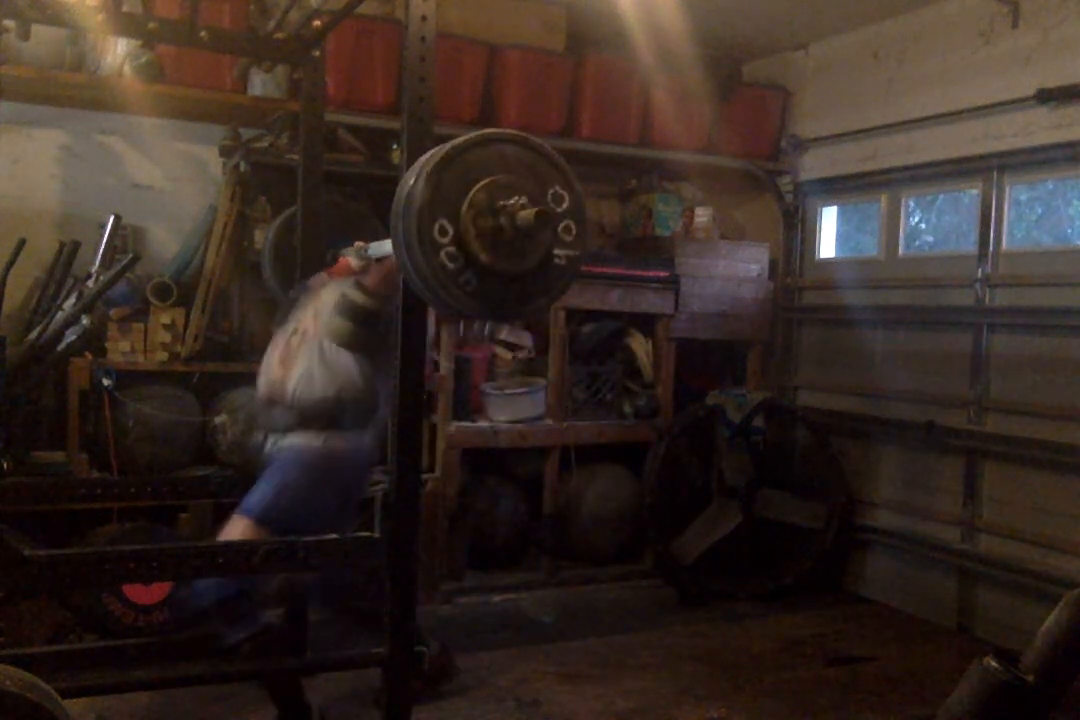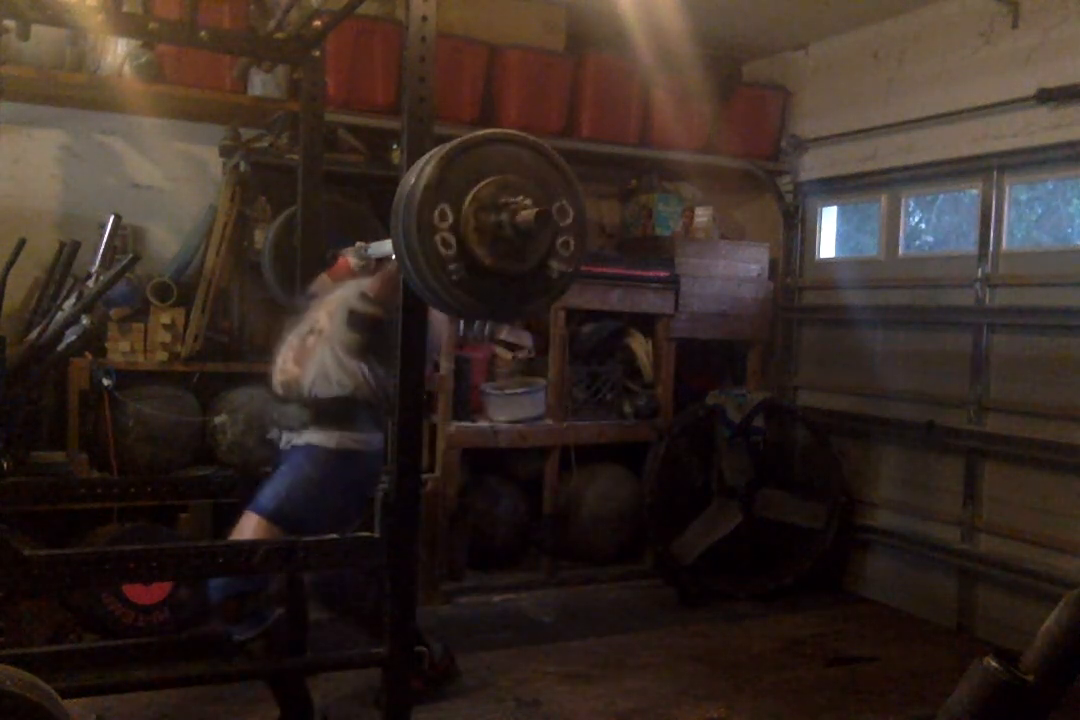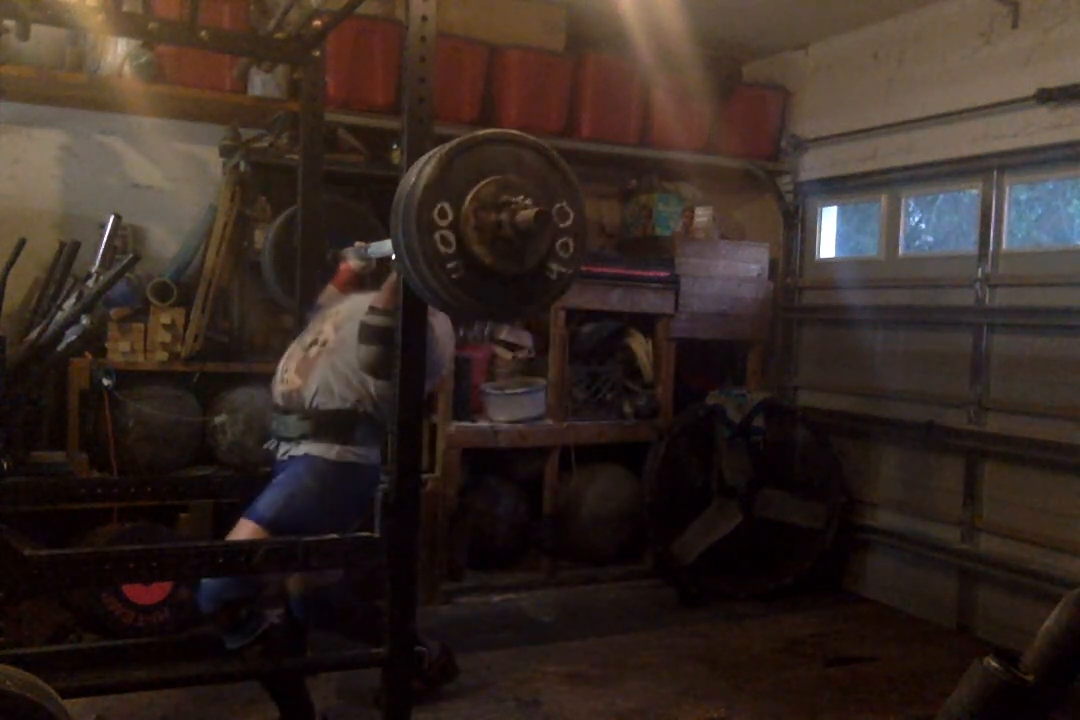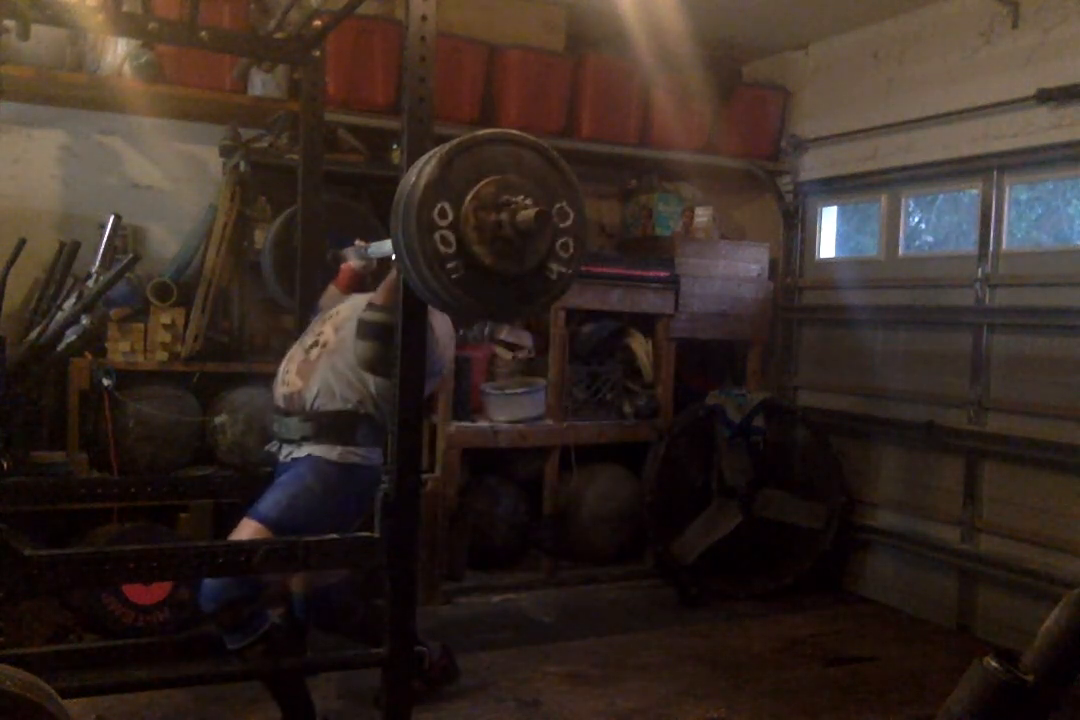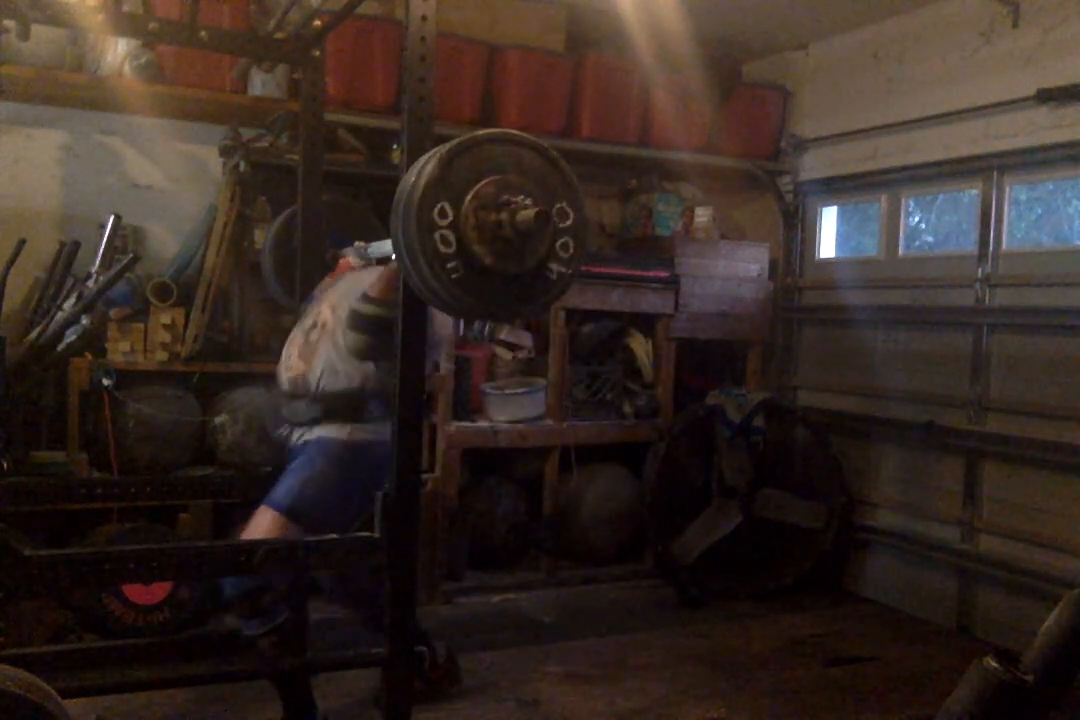
dt=0.3s
person 1, frame 1
left shoulder: (404, 303)
right shoulder: (373, 286)
left elbow: (349, 326)
right elbow: (310, 303)
left wrist: (396, 261)
right wrist: (348, 266)
left hip: (321, 451)
right hip: (299, 446)
left knee: (221, 585)
right ankle: (424, 655)
person 1, frame 2
right shoulder: (376, 285)
left elbow: (359, 337)
right elbow: (315, 314)
left wrist: (400, 267)
right wrist: (346, 268)
left hip: (334, 448)
right hip: (311, 442)
left knee: (233, 584)
right knee: (329, 579)
right ankle: (427, 657)
person 1, frame 3
left shoulder: (428, 323)
right shoulder: (374, 301)
left elbow: (377, 356)
right elbow: (323, 323)
left wrist: (403, 274)
right wrist: (348, 272)
left hip: (330, 462)
right hip: (305, 455)
left knee: (223, 590)
right knee: (315, 601)
right ankle: (426, 657)
person 1, frame 4
left shoulder: (428, 320)
right shoulder: (373, 299)
left elbow: (373, 350)
right elbow: (324, 328)
left wrist: (404, 271)
right wrist: (351, 272)
left hip: (334, 463)
right hip: (306, 457)
left knee: (225, 589)
right knee: (317, 603)
right ankle: (427, 659)
person 1, frame 5
right shoulder: (372, 279)
left elbow: (365, 338)
right elbow: (321, 317)
left wrist: (401, 262)
right wrist: (347, 265)
left hip: (345, 443)
right hip: (317, 439)
left knee: (247, 578)
right ankle: (428, 660)
